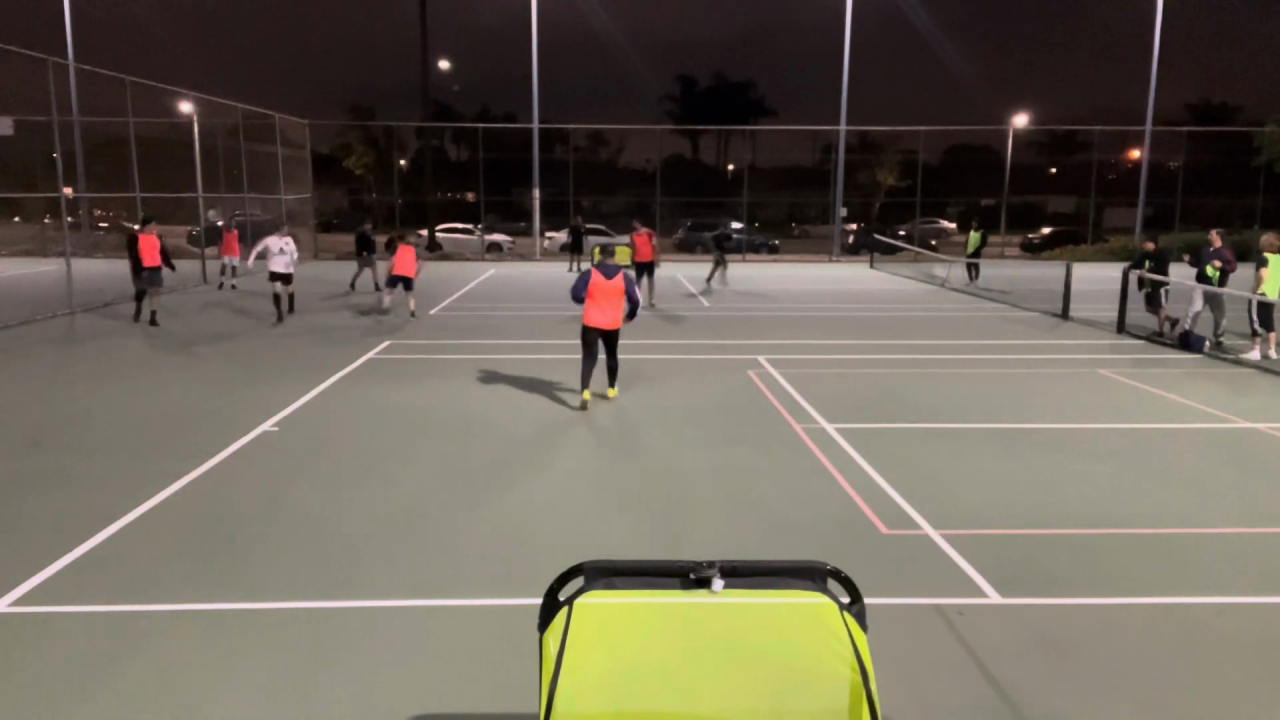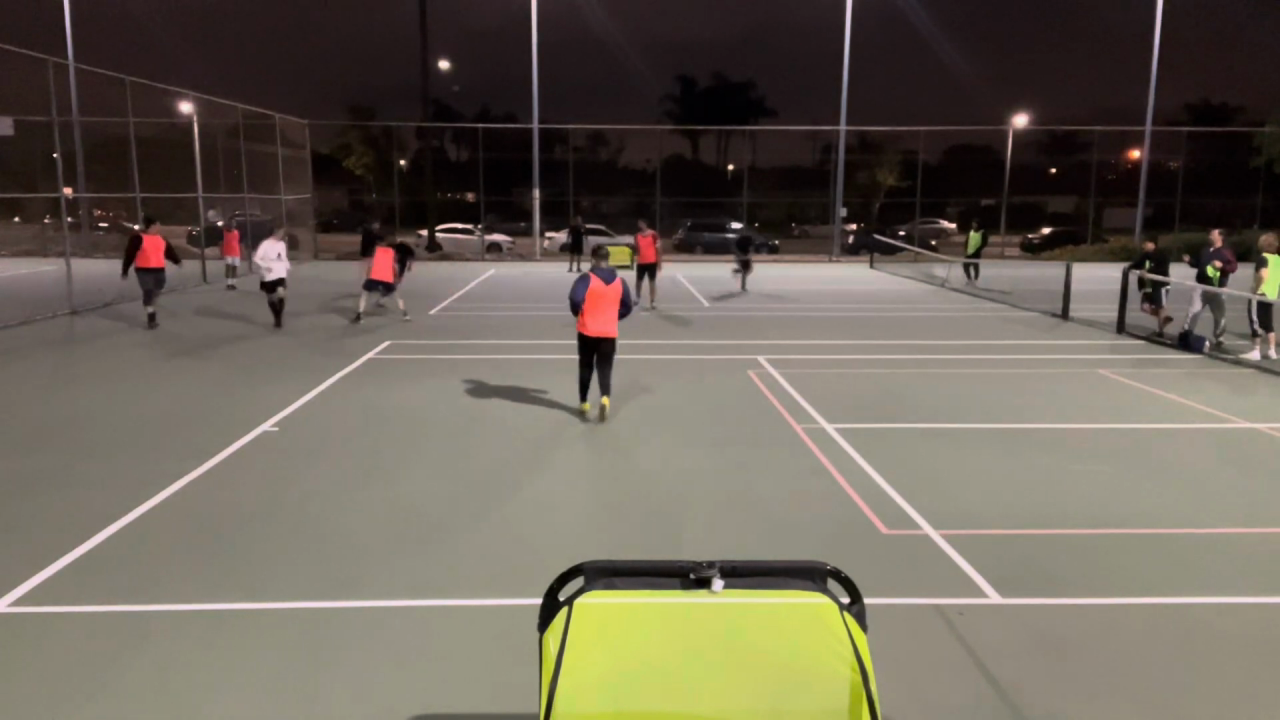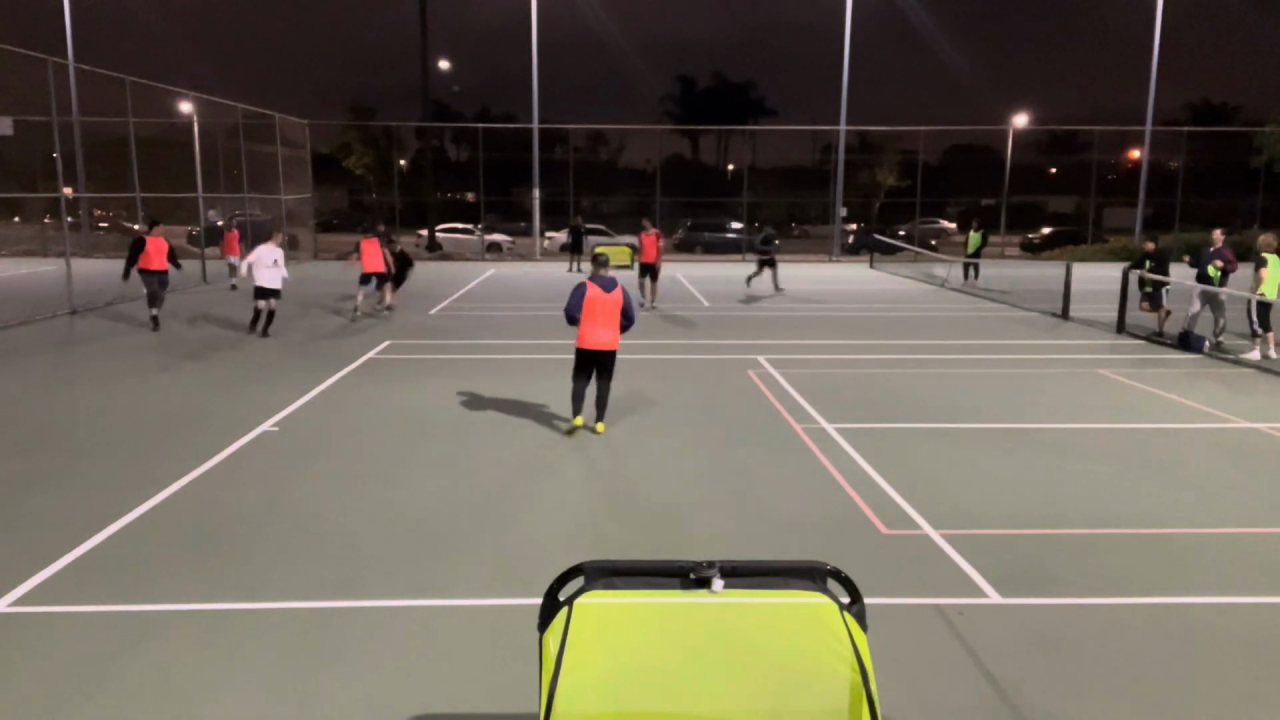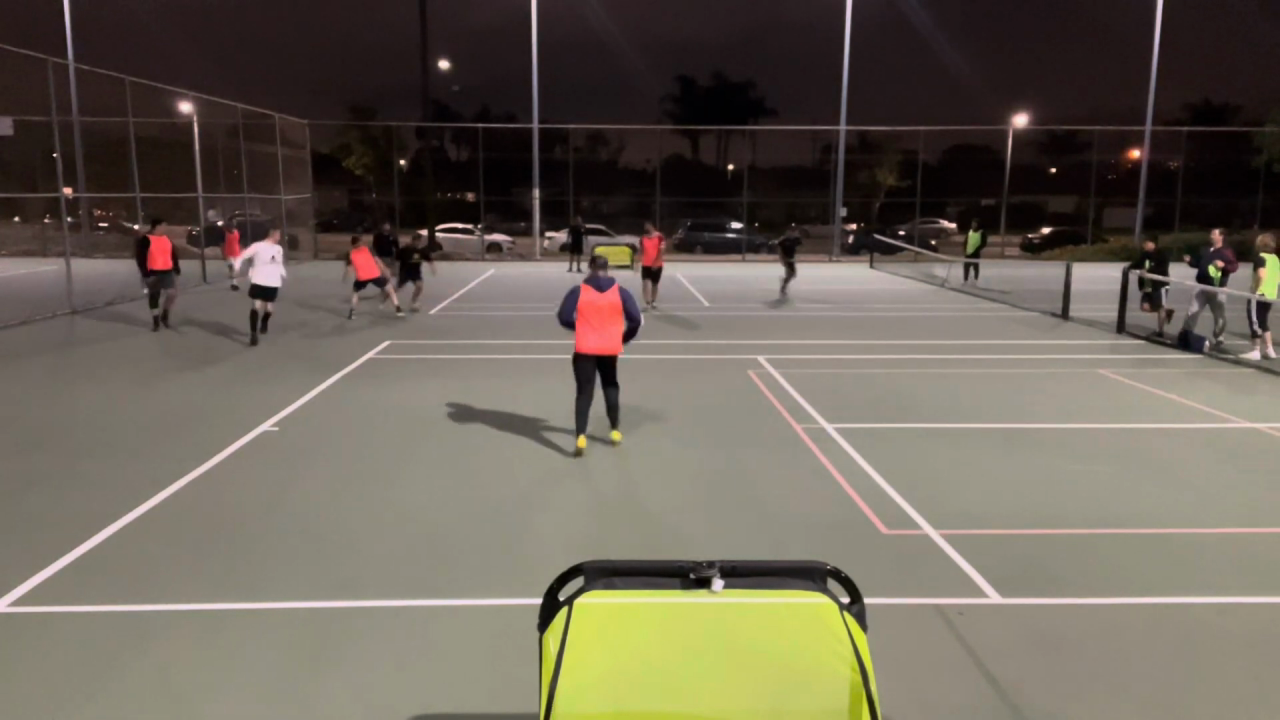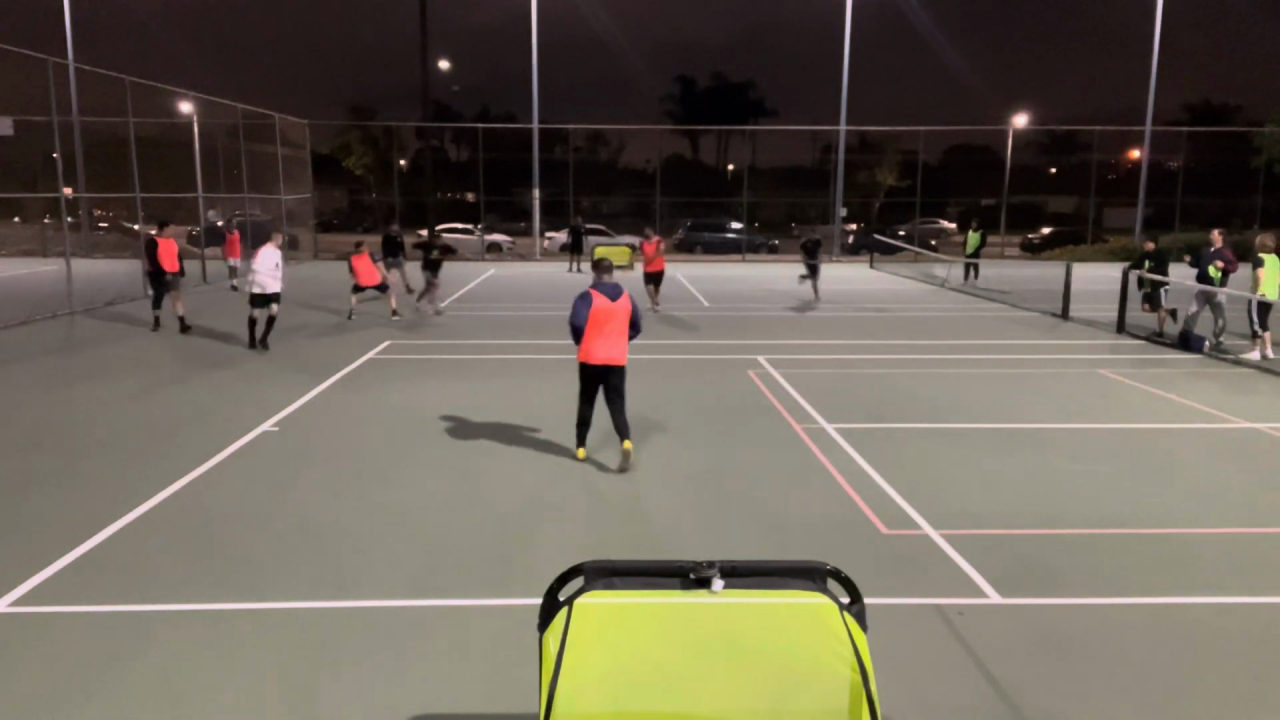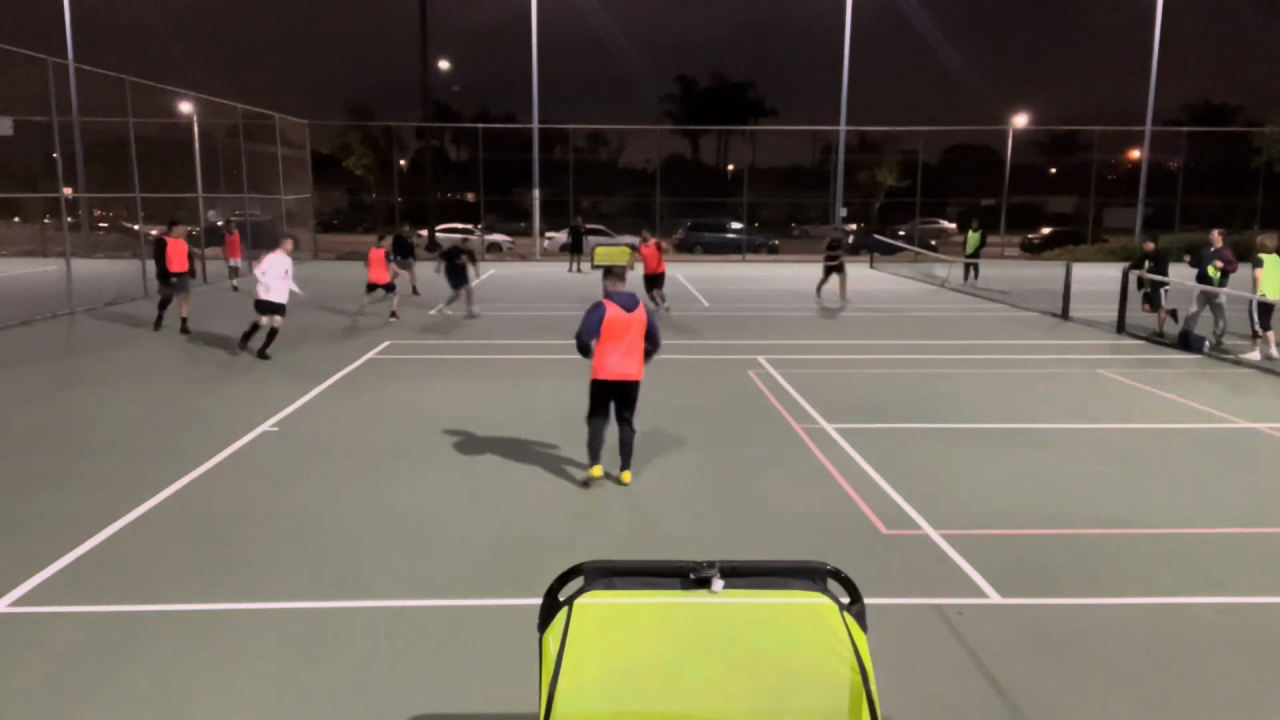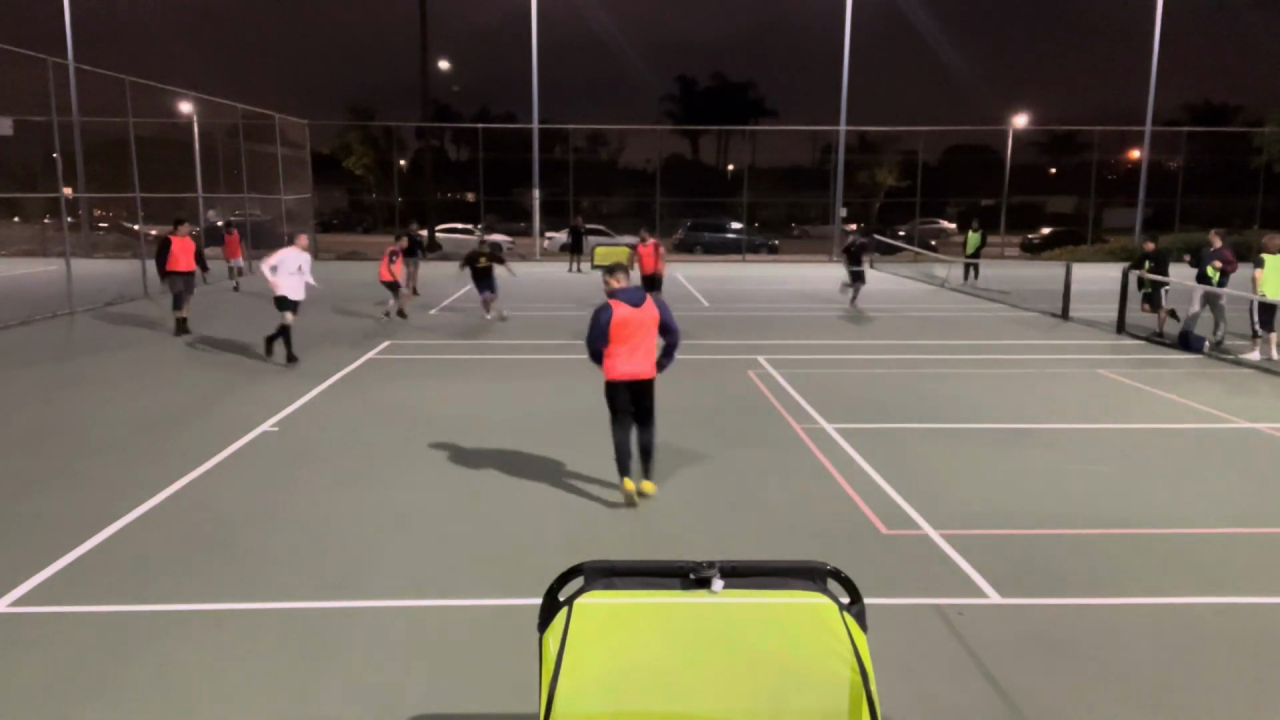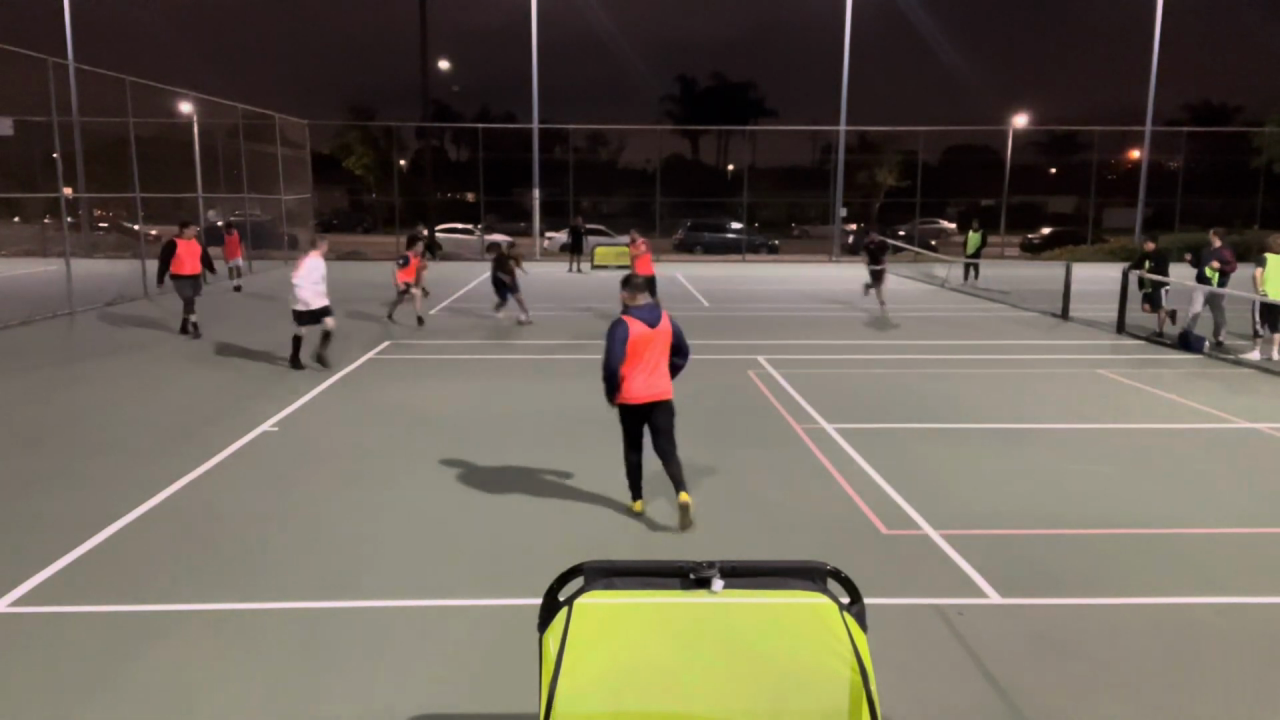
dt=0.2s
person 1, frame 1
left shoulder: (589, 274)
right shoulder: (625, 277)
left elbow: (575, 295)
right elbow: (635, 301)
right wrist: (630, 315)
left hip: (591, 323)
right hip: (613, 325)
left knee: (589, 358)
right knee: (612, 355)
left ankle: (586, 392)
right ankle: (611, 388)
person 1, frame 2
left shoulder: (586, 279)
right shoulder: (619, 282)
left elbow: (575, 299)
right elbow: (627, 307)
left wrist: (577, 313)
left hip: (587, 331)
right hip: (609, 333)
left knee: (586, 367)
right knee: (604, 368)
left ankle: (584, 403)
right ankle: (605, 398)
person 1, frame 3
left shoulder: (583, 288)
right shoulder: (620, 290)
left elbow: (570, 312)
right elbow: (630, 319)
left wrist: (576, 322)
left hip: (586, 344)
right hip: (610, 345)
left knee: (580, 380)
right knee: (603, 382)
left ankle: (577, 417)
right ankle: (600, 422)
person 1, frame 4
left shoulder: (578, 291)
right shoulder: (620, 292)
left elbow: (564, 318)
right elbow: (635, 320)
right wrist: (623, 339)
left hip: (584, 350)
right hip: (609, 350)
left knee: (584, 393)
right knee: (611, 388)
left ankle: (581, 438)
right ankle: (615, 430)
person 1, frame 5
left shoulder: (586, 297)
right shoulder: (627, 298)
left elbow: (576, 324)
right elbow: (636, 328)
left wrist: (581, 341)
left hip: (590, 359)
right hip: (617, 361)
left knee: (586, 403)
right knee: (616, 404)
left ankle: (581, 447)
right ankle: (626, 443)
person 1, frame 6
left shoulder: (600, 308)
right shoulder: (642, 309)
left elbow: (583, 338)
right elbow: (654, 343)
left wrist: (588, 353)
left hip: (603, 375)
right hip: (632, 375)
left knee: (597, 420)
right knee: (626, 422)
left ankle: (595, 466)
right ankle: (626, 471)
person 1, frame 7
left shoulder: (606, 310)
right shoulder: (654, 304)
left elbow: (594, 347)
right elbow: (672, 335)
left wrist: (605, 362)
right wrist: (660, 364)
left hip: (618, 377)
right hip: (646, 375)
left knee: (621, 429)
right knee: (645, 426)
left ankle: (627, 482)
right ankle: (647, 481)
person 1, frame 8
left shoulder: (621, 326)
right shoulder: (666, 320)
left elbow: (611, 367)
right elbow: (682, 353)
left wrist: (611, 394)
left hip: (630, 397)
right hip: (662, 395)
left knee: (633, 449)
right knee: (667, 449)
left ankle: (637, 501)
right ankle: (682, 495)
